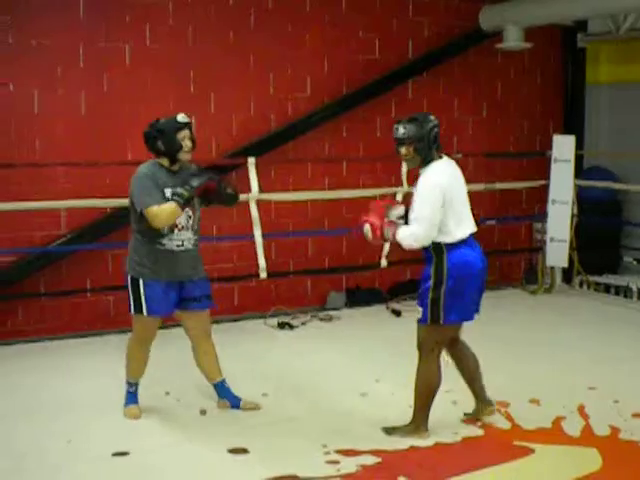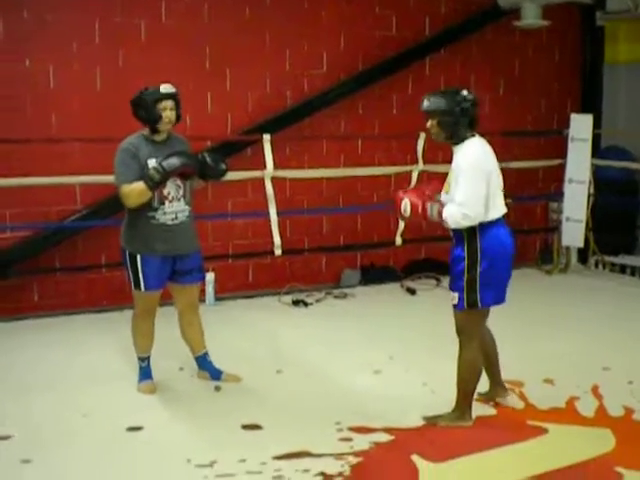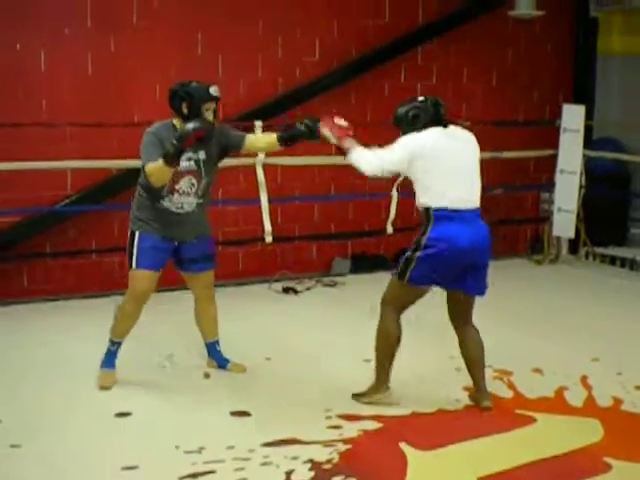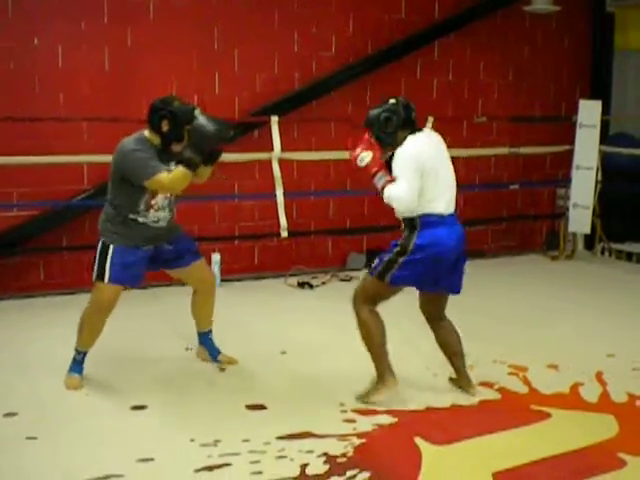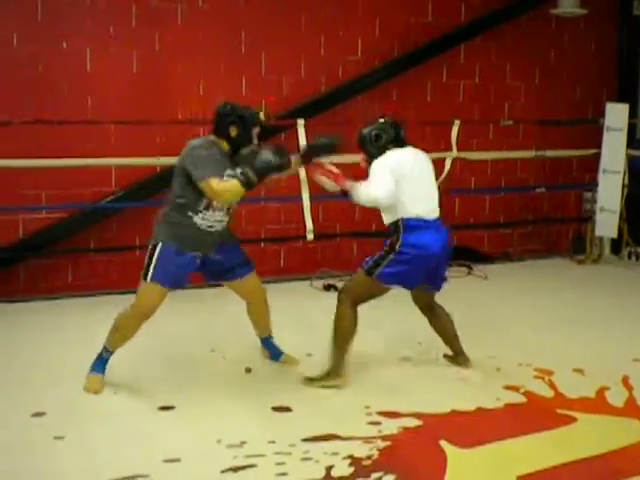
dt=1s
person 1, frame 1
left shoulder: (432, 179)
right shoulder: (447, 167)
left elbow: (420, 235)
left wrist: (384, 228)
right wrist: (399, 213)
left hip: (449, 264)
right hip: (469, 256)
left knee: (428, 351)
right knee: (452, 340)
left ankle: (418, 424)
right ankle: (483, 404)
person 1, frame 2
left shoulder: (470, 157)
right shoulder: (475, 148)
left elbow: (467, 213)
left wrist: (427, 207)
right wrist: (443, 196)
left hip: (480, 246)
right hip: (492, 240)
left knee: (468, 334)
right knee: (474, 325)
left ankle: (462, 413)
right ankle: (496, 386)
person 1, frame 3
left shoulder: (417, 143)
right shoulder: (467, 138)
left elbow: (374, 164)
left wrist: (344, 139)
left hip: (441, 235)
right hip: (477, 231)
left knee: (390, 306)
right knee: (462, 319)
left ankle: (380, 386)
right ankle: (482, 393)
person 1, frame 4
left shoulder: (407, 151)
right shoulder: (432, 139)
left elbow: (404, 202)
left wrist: (376, 174)
right wrist: (381, 162)
left hip: (423, 239)
right hip: (452, 235)
left knee: (363, 299)
right knee: (434, 314)
left ankle: (384, 377)
right ankle: (464, 379)
person 1, frame 5
left shoulder: (386, 162)
right shoulder: (419, 157)
left elbow: (379, 195)
left wrist: (342, 184)
left hip: (410, 243)
right hip: (438, 238)
left knee: (347, 297)
right knee: (427, 302)
left ankle: (336, 371)
right ankle: (460, 355)
person 2, frame 1
left shoulder: (187, 171)
right shoulder: (145, 176)
right elbow: (159, 219)
left wrist: (217, 195)
right wrist: (190, 189)
left hip: (189, 270)
right hip: (150, 272)
left knee: (201, 334)
right knee: (143, 336)
left ankle: (225, 395)
right ankle: (131, 394)
person 2, frame 2
left shoulder: (180, 143)
right shoulder: (131, 148)
right elbow: (130, 197)
left wrist: (205, 171)
right wrist: (162, 171)
left hip: (184, 243)
right hip: (146, 246)
left knee: (189, 306)
right knee: (146, 308)
left ankle: (205, 366)
right ankle: (144, 370)
person 2, frame 3
left shoulder: (216, 134)
right shoulder: (156, 135)
left elbow: (259, 142)
right elbow: (156, 177)
left wrist: (291, 134)
right wrist: (178, 146)
left hip: (193, 230)
right hip: (151, 227)
left knee: (205, 292)
right knee: (138, 293)
left ankle: (215, 355)
right ankle: (110, 357)
person 2, frame 4
left shoulder: (171, 148)
right shoulder: (131, 151)
left elbow: (201, 176)
right elbow: (170, 185)
left wrist: (210, 151)
right wrist: (196, 150)
left hip: (164, 234)
right hip: (123, 238)
left knee: (206, 280)
right knee: (100, 305)
left ankle: (207, 346)
right ankle: (77, 363)
person 2, frame 5
left shoulder: (245, 153)
right shoulder: (199, 152)
left elbow: (281, 166)
right elbow: (219, 193)
left wrist: (310, 153)
right wrist: (255, 173)
left hip: (219, 242)
right hip: (177, 240)
left knee: (256, 294)
right knee: (144, 307)
left ankle: (269, 346)
right ankle: (101, 361)
